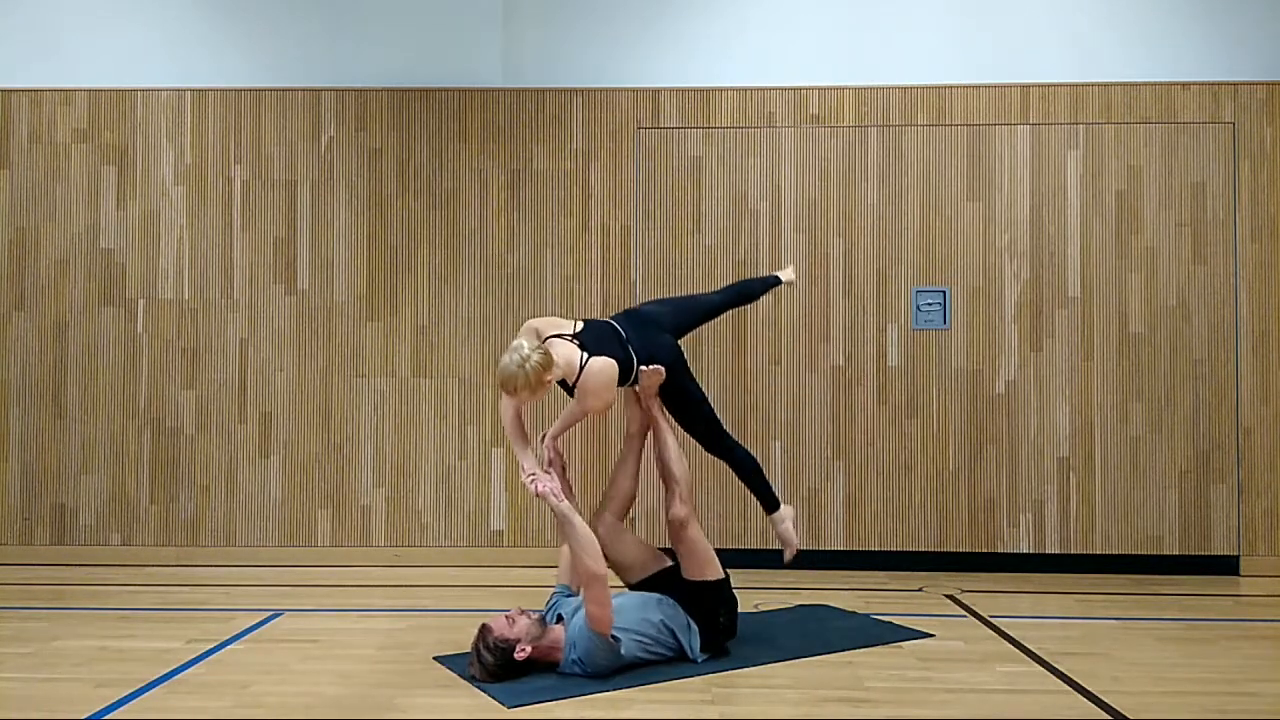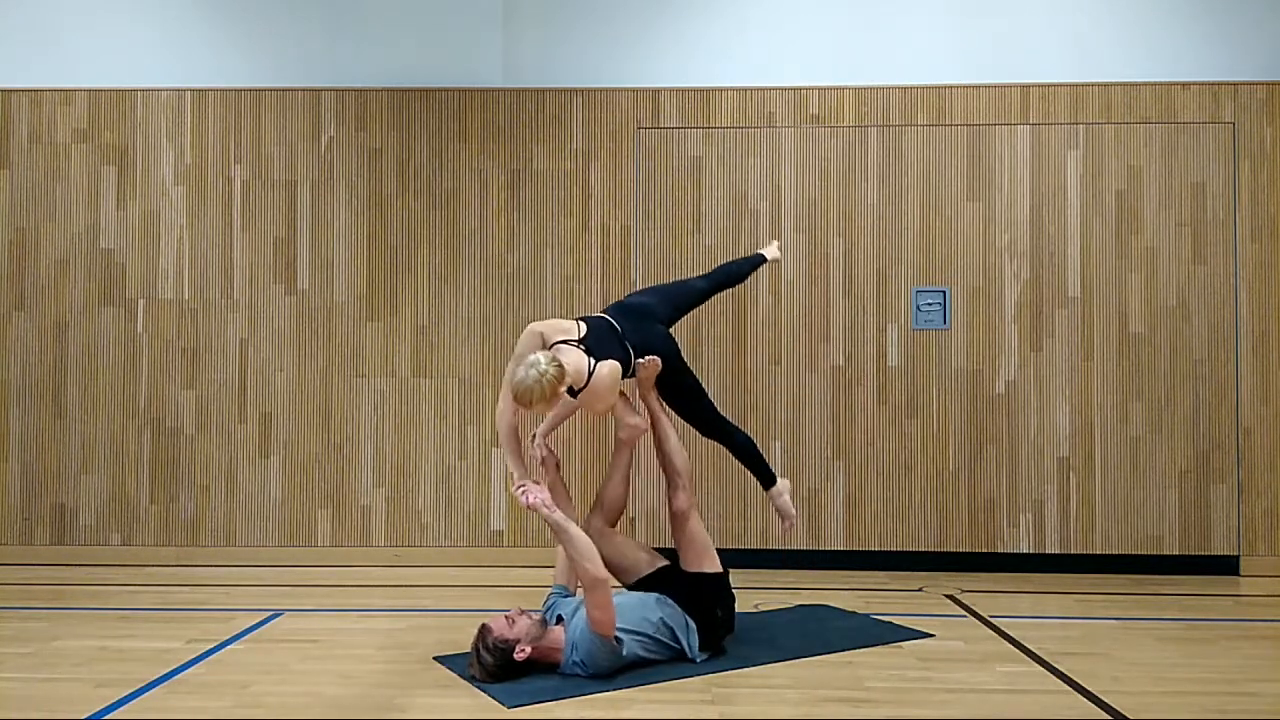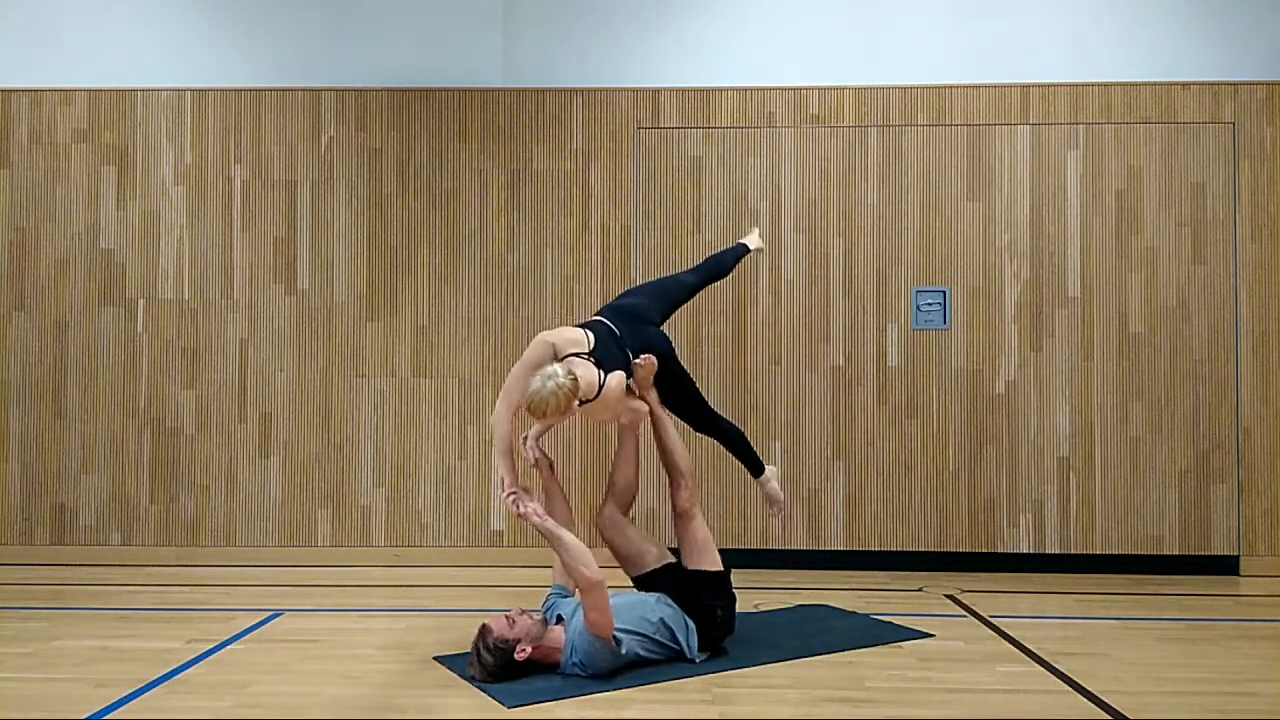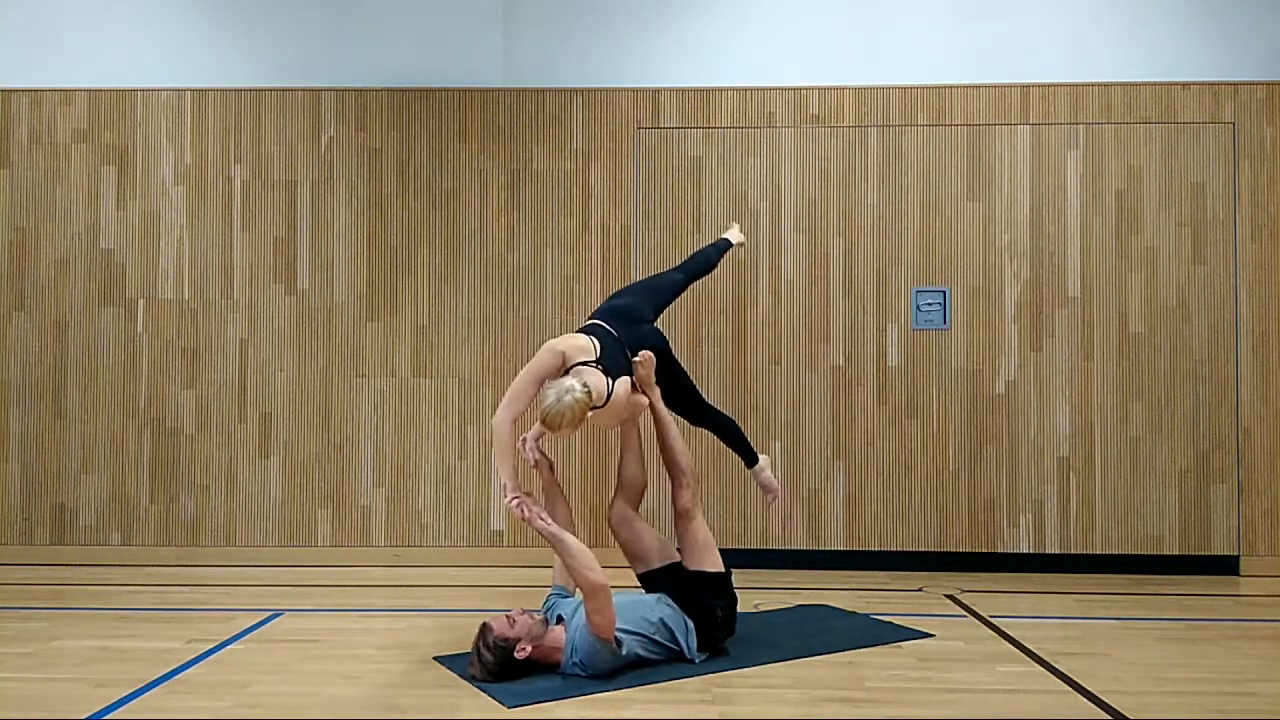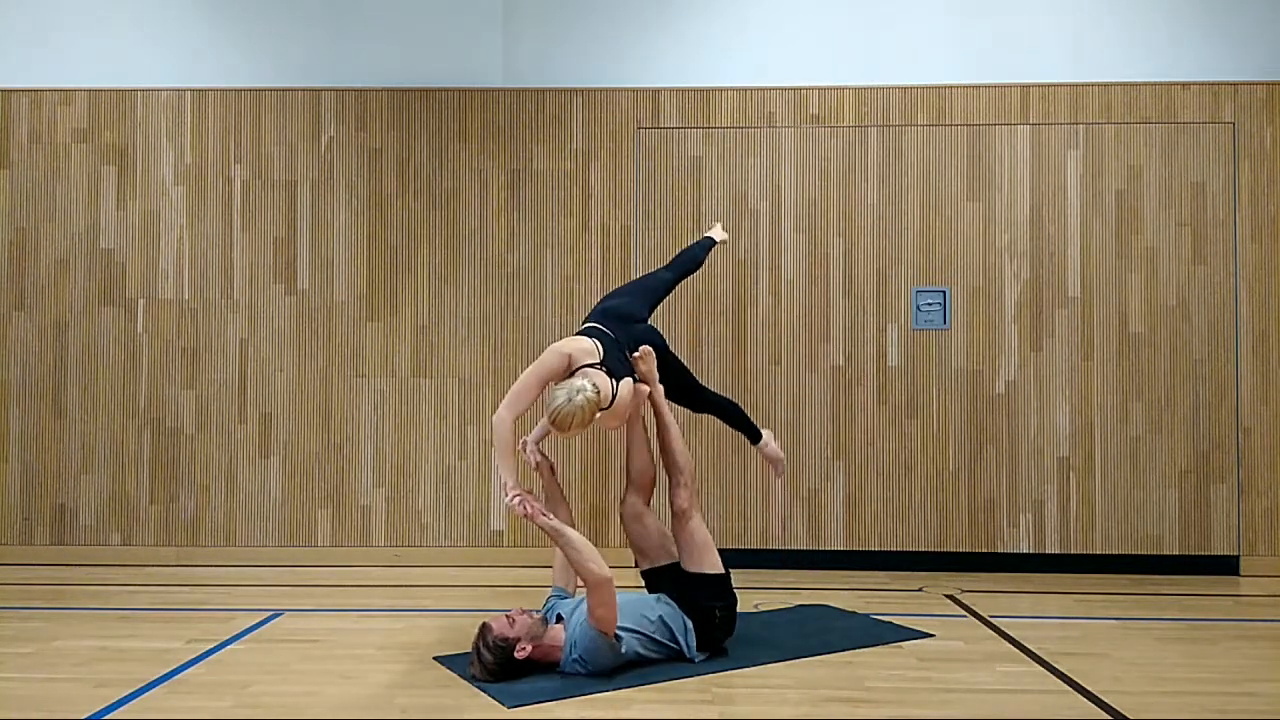
dt=0.2s
person 1, frame 1
left shoulder: (556, 615)
right shoulder: (585, 653)
left elbow: (571, 547)
right elbow: (594, 574)
left wrist: (560, 479)
right wrist: (560, 506)
left hip: (672, 604)
right hip: (705, 622)
left knee: (604, 524)
right knee: (679, 515)
left ankle: (637, 428)
right ankle: (651, 407)
person 1, frame 2
left shoulder: (555, 616)
right shoulder: (586, 654)
left elbow: (569, 545)
right elbow: (596, 579)
left wrist: (553, 473)
right wrist: (551, 513)
left hip: (670, 603)
right hip: (702, 619)
left knee: (595, 528)
right knee: (681, 504)
left ankle: (626, 440)
right ankle: (649, 398)
person 1, frame 3
left shoulder: (555, 615)
right shoulder: (585, 654)
left elbow: (566, 541)
right elbow: (592, 581)
left wrist: (547, 476)
right wrist: (542, 522)
left hip: (669, 603)
right hip: (703, 618)
left knee: (609, 517)
right knee: (684, 502)
left ankle: (629, 428)
right ankle: (648, 397)
person 1, frame 4
left shoulder: (555, 615)
right shoulder: (585, 656)
left elbow: (566, 539)
right elbow: (596, 584)
left wrist: (547, 477)
right wrist: (542, 525)
left hip: (672, 603)
right hip: (703, 618)
left knee: (621, 511)
right knee: (685, 502)
right ankle: (651, 396)
person 1, frame 5
left shoulder: (555, 616)
right shoulder: (585, 653)
left elbow: (566, 545)
right elbow: (600, 578)
left wrist: (548, 479)
right wrist: (545, 522)
left hip: (671, 603)
right hip: (703, 619)
right knee: (683, 503)
right ankle: (654, 394)
person 2, frame 1
left shoulder: (595, 388)
right shoulder: (533, 334)
right elbow: (508, 406)
left wrist: (553, 434)
right wrist: (528, 462)
left hip: (659, 361)
right hip: (636, 323)
left knee: (717, 441)
right knee: (718, 300)
left ankle: (776, 510)
right ankle: (778, 278)
person 2, frame 2
left shoulder: (599, 388)
right shoulder: (537, 335)
right elbow: (505, 408)
left wrist: (545, 430)
right wrist: (520, 474)
left hip: (654, 353)
right hip: (631, 313)
left knee: (712, 425)
right knee: (708, 284)
left ankle: (773, 485)
right ankle: (764, 256)
person 2, frame 3
left shoulder: (607, 396)
right shoulder: (547, 343)
right elbow: (503, 413)
left wrist: (538, 430)
right wrist: (509, 482)
left hip: (649, 353)
right hip: (624, 314)
left knee: (704, 419)
right knee: (694, 278)
left ankle: (762, 473)
right ankle: (746, 246)
person 2, frame 4
left shoulder: (614, 403)
right shoulder: (557, 352)
right elbow: (503, 418)
left wrist: (537, 433)
right wrist: (511, 489)
left hip: (646, 349)
right hip: (619, 315)
left knee: (699, 412)
right knee: (682, 275)
left ankle: (755, 463)
right ankle: (729, 240)
person 2, frame 5
left shoulder: (617, 407)
right shoulder: (563, 354)
right elbow: (503, 416)
right wrist: (510, 486)
left hip: (643, 346)
right hip: (613, 315)
left knee: (701, 400)
right knee: (668, 274)
left ankle: (760, 439)
right ankle: (713, 238)
